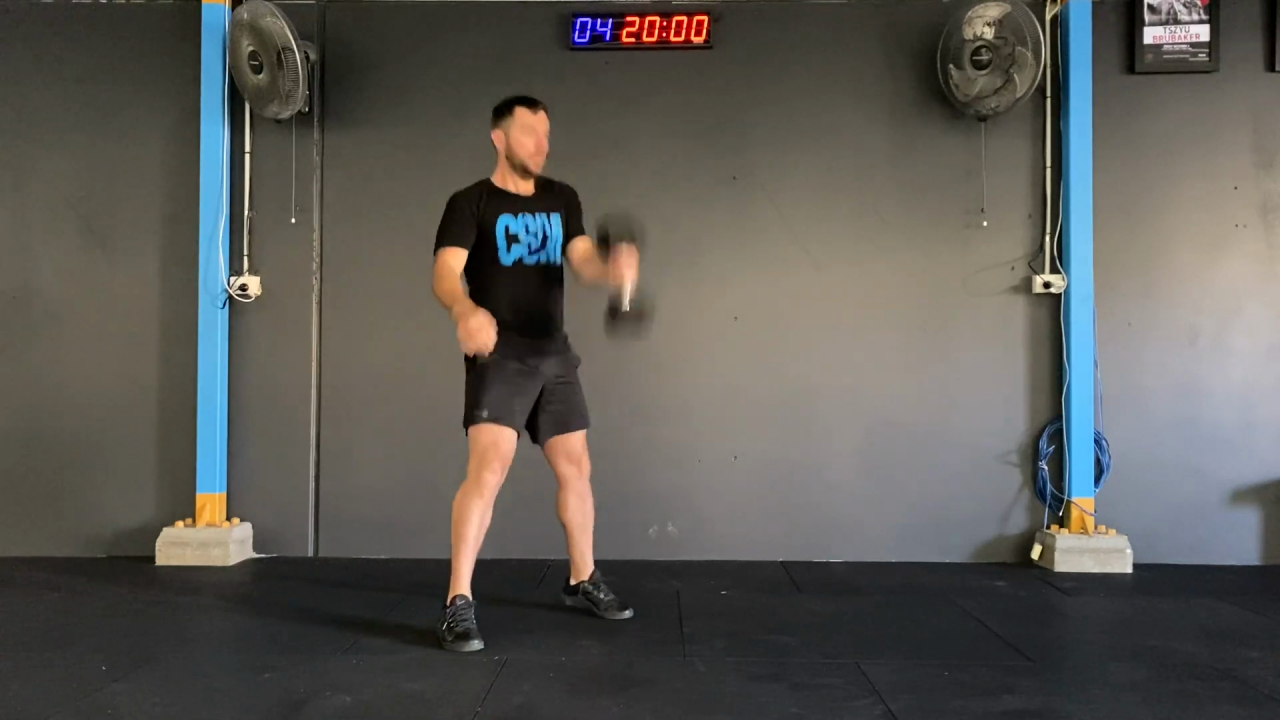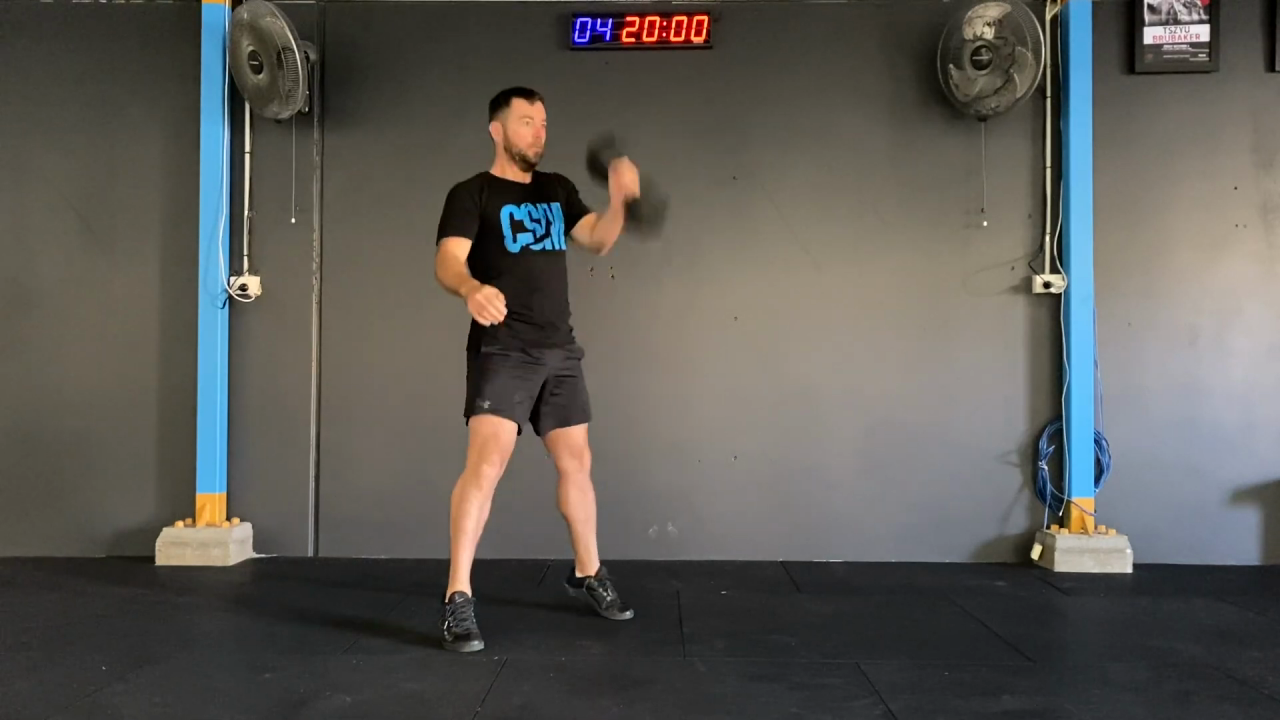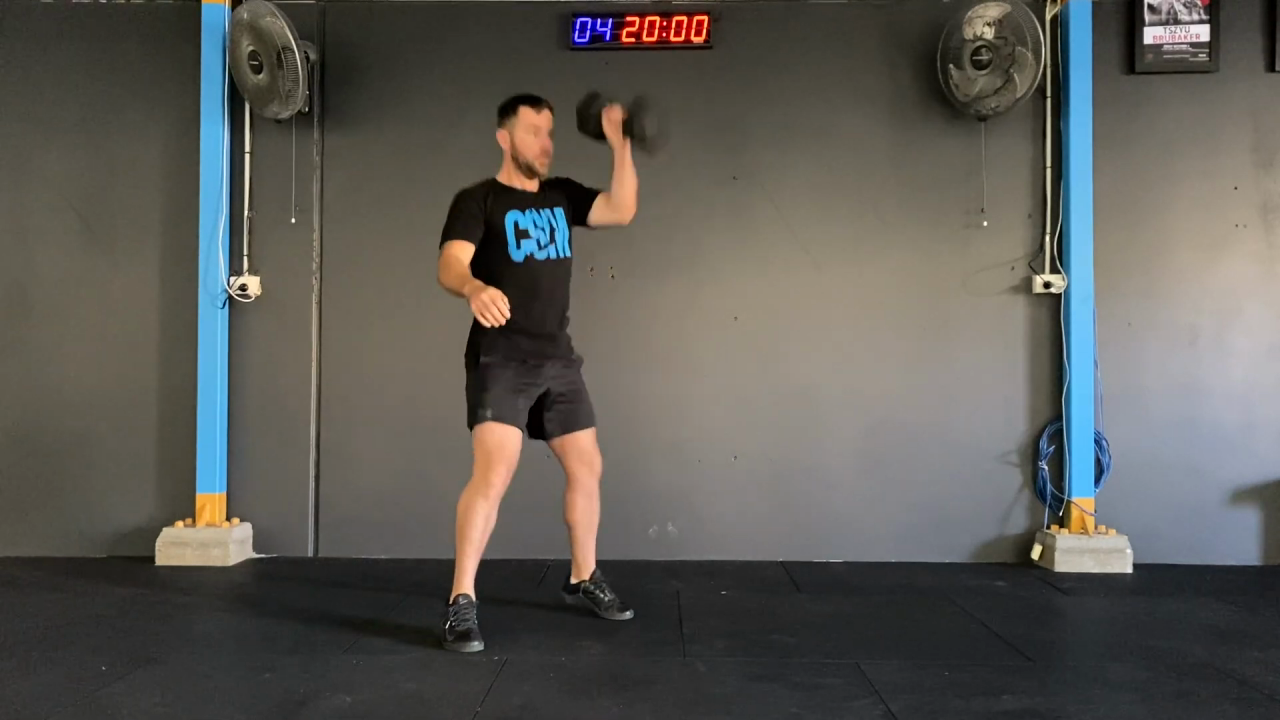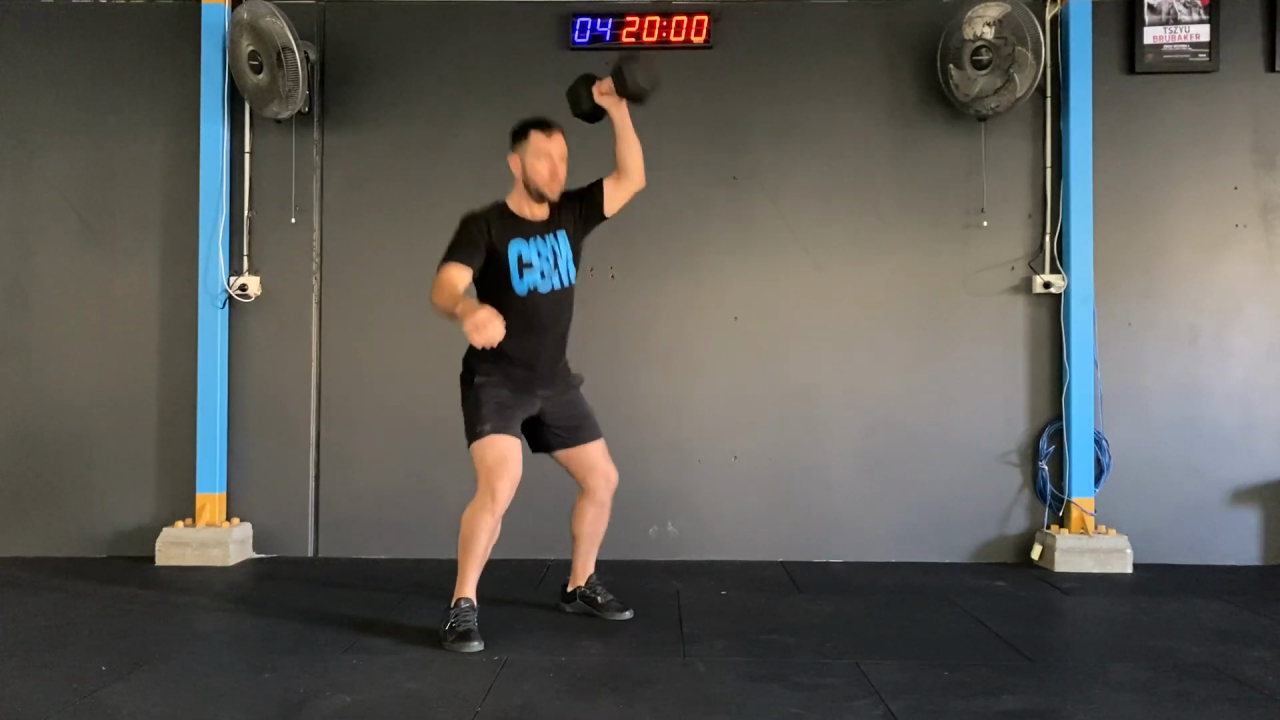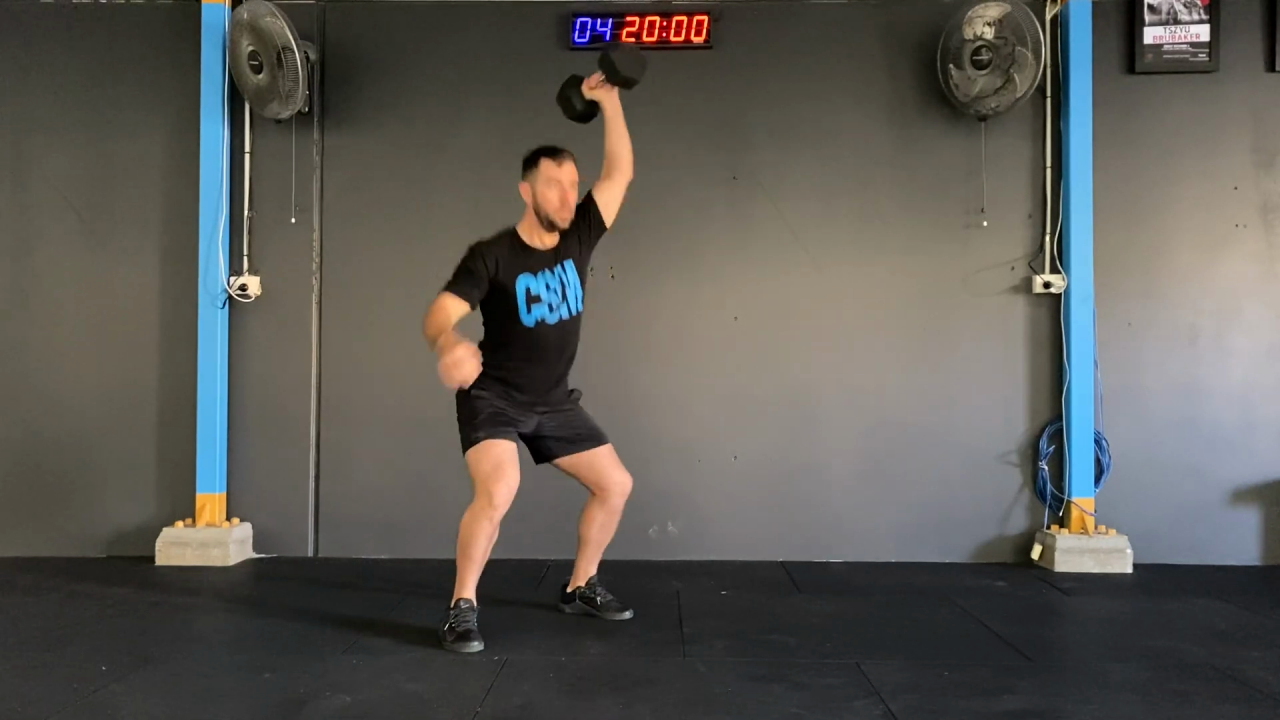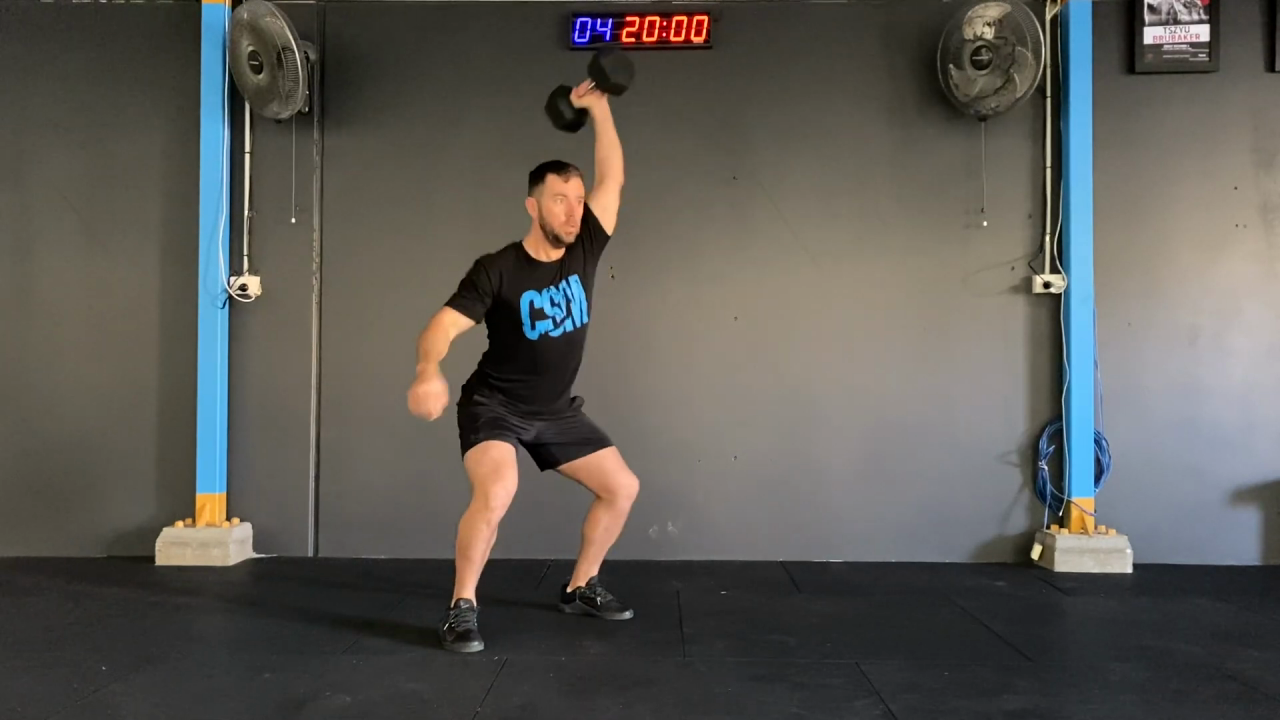
dt=0.1s
person 1, frame 1
left shoulder: (561, 197)
right shoulder: (471, 202)
left elbow: (584, 262)
right elbow: (444, 274)
left wrist: (614, 268)
right wrist: (464, 313)
left hip: (554, 358)
right hip: (499, 359)
left knee: (575, 469)
right knee: (488, 472)
left ankle: (583, 581)
right ankle: (458, 602)
person 1, frame 2
left shoulder: (557, 188)
right shoulder: (472, 194)
left elbow: (597, 239)
right elbow: (448, 262)
left wrist: (619, 198)
right wrist: (474, 289)
left hip: (559, 350)
right hip: (502, 350)
left knee: (575, 463)
right knee: (486, 464)
left ankle: (589, 575)
right ankle: (457, 599)
person 1, frame 3
left shoulder: (561, 194)
right shoulder: (477, 201)
left elbow: (622, 209)
right elbow: (450, 265)
left wrist: (619, 145)
right wrist: (478, 290)
left hip: (557, 359)
right hip: (501, 362)
left knee: (586, 468)
right knee: (494, 473)
left ankle: (584, 580)
right ankle: (461, 603)
person 1, frame 4
left shoulder: (570, 212)
right shoulder: (485, 226)
left elbow: (632, 180)
right elbow: (443, 290)
left wrist: (620, 113)
right wrist: (469, 311)
left hip: (554, 381)
right hip: (496, 381)
left knee: (601, 479)
right knee: (499, 486)
left ankle: (580, 585)
right ankle: (462, 604)
person 1, frame 5
left shoulder: (578, 241)
right shoulder: (492, 256)
left elbow: (621, 174)
right elbow: (439, 313)
left wrist: (610, 103)
right wrist: (451, 345)
left hip: (553, 401)
right hip: (494, 400)
left knee: (616, 485)
right knee: (498, 493)
left ankle: (581, 587)
right ankle: (462, 606)
person 1, frame 6
left shoulder: (583, 251)
right shoulder: (498, 270)
left elbow: (612, 180)
right elbow: (441, 328)
left wrist: (598, 109)
right wrist: (428, 371)
left hip: (556, 410)
right hip: (494, 407)
left knee: (622, 487)
right knee: (495, 494)
left ankle: (581, 586)
right ankle: (462, 605)
